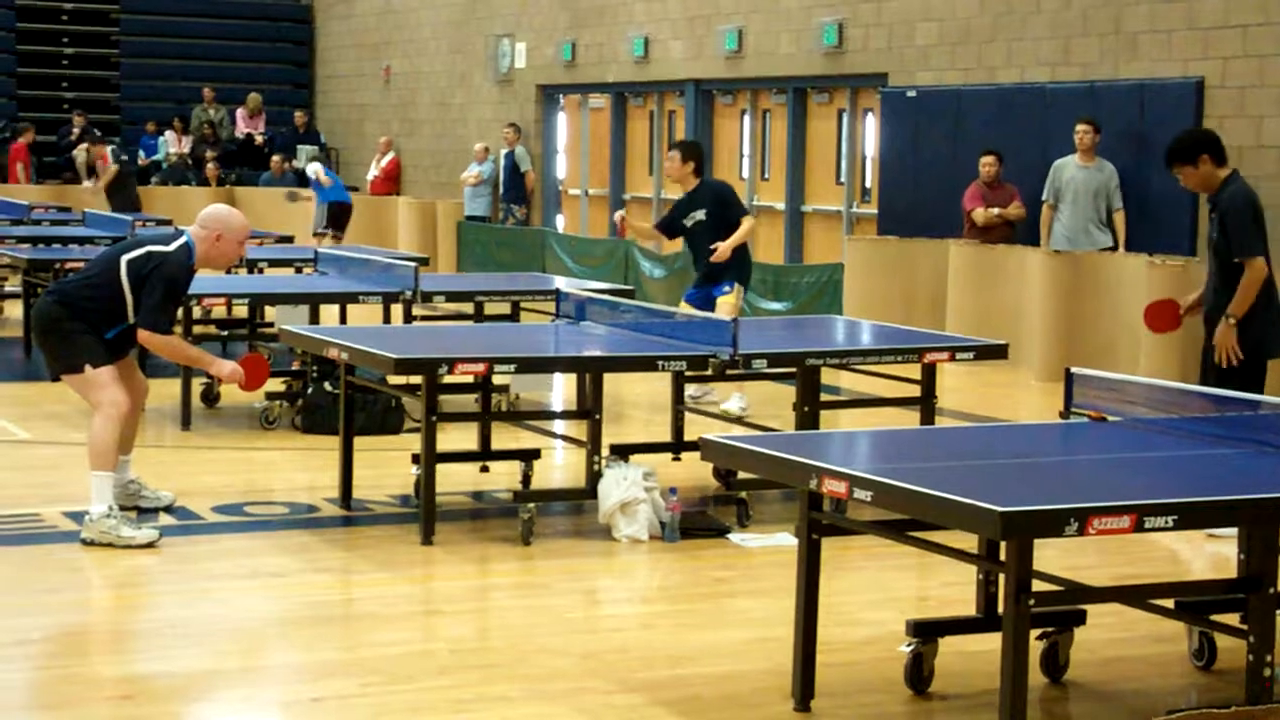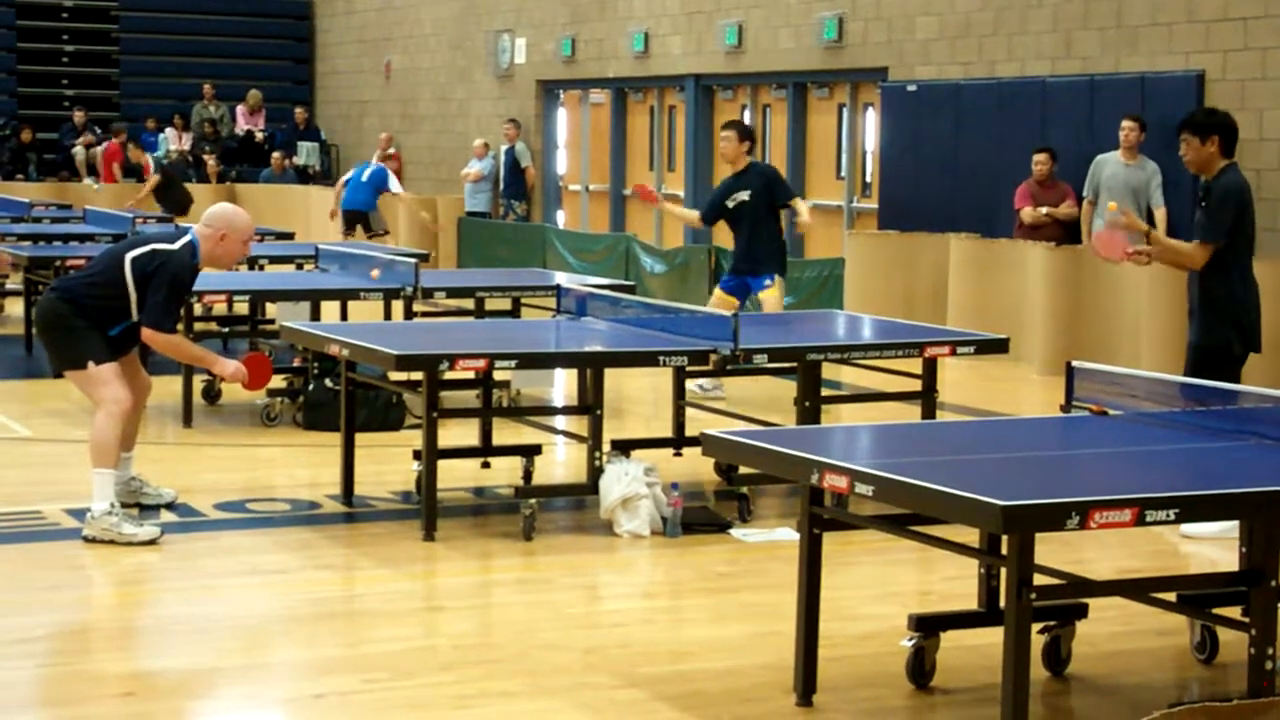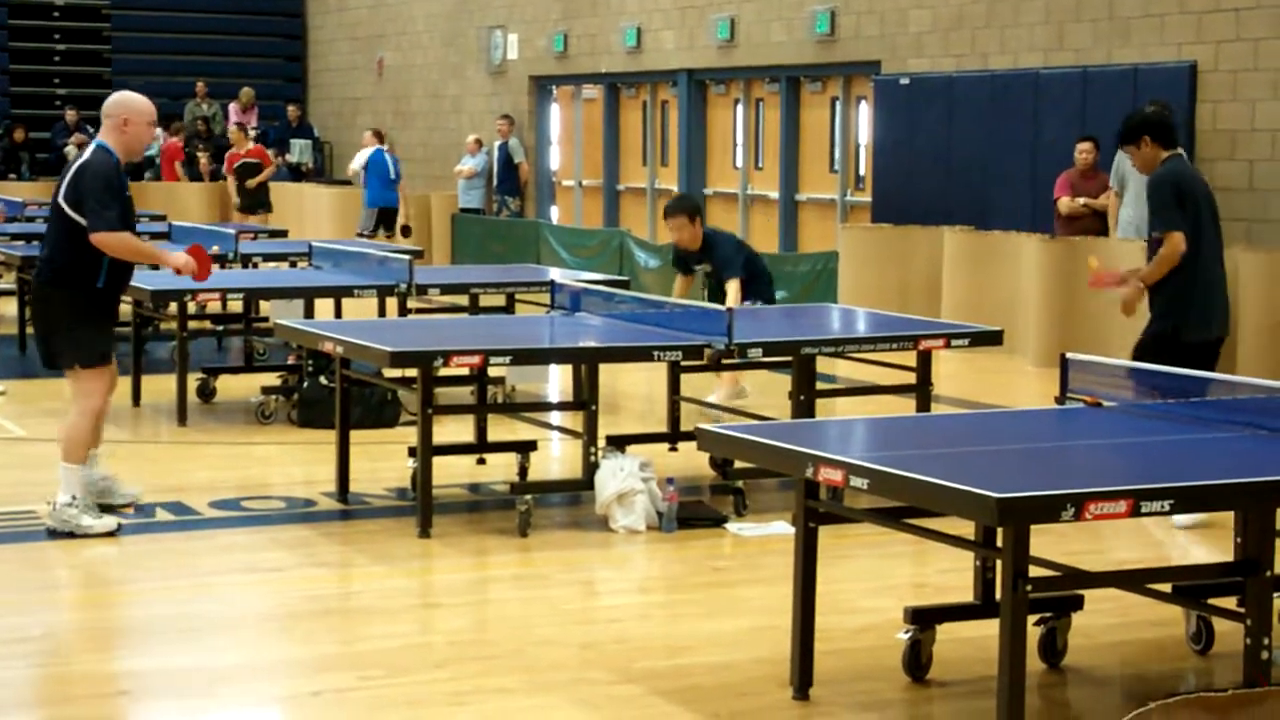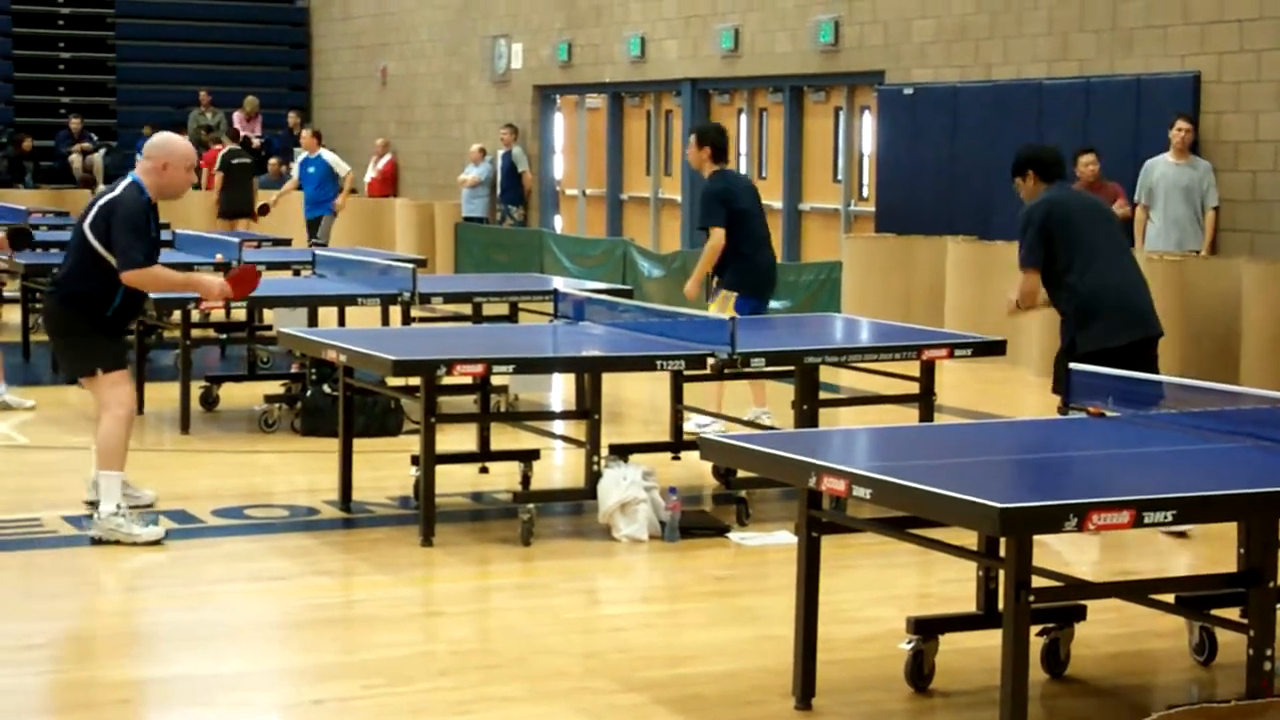
dt=1s
person 1, frame 1
left shoulder: (1236, 199)
right shoulder: (1222, 199)
left wrist: (1229, 322)
right wrist: (1201, 298)
left hip: (1244, 334)
right hip: (1227, 328)
person 1, frame 2
left shoulder: (1228, 189)
right shoulder: (1218, 187)
left elbow: (1198, 257)
left wrist: (1144, 230)
right wrist: (1155, 252)
left hip: (1224, 322)
right hip: (1217, 320)
left ankle: (1230, 513)
person 1, frame 3
left shoulder: (1163, 180)
right shoulder: (1192, 178)
left elbow: (1175, 245)
left wrist: (1140, 283)
right wrist: (1144, 273)
left hip: (1184, 312)
right hip: (1209, 312)
person 1, frame 4
left shoulder: (1036, 211)
right shoulder: (1097, 204)
left elbow: (1030, 286)
left wrist: (1019, 304)
left hip: (1091, 325)
right hip: (1139, 318)
person 2, frame 1
left shoulder: (177, 253)
right shoulder: (171, 264)
left elbow: (149, 328)
right elbow: (151, 335)
right wrist: (212, 364)
left hip: (87, 320)
right hip: (62, 320)
left knee: (134, 392)
right knee: (113, 404)
left ankle: (122, 485)
right ankle: (100, 516)
person 2, frame 2
left shoulder: (180, 251)
right shoulder: (176, 264)
right elbow: (155, 334)
right wrist: (216, 363)
left hip: (87, 316)
right hip: (65, 317)
left knee: (137, 388)
right knee: (116, 401)
left ankle: (124, 482)
right ankle: (102, 514)
person 2, frame 3
left shoulder: (102, 165)
right shoulder: (99, 168)
right elbow: (104, 236)
right wrist: (166, 258)
left hip: (83, 294)
right hip: (70, 297)
left knee: (103, 383)
right knee: (91, 397)
left ankle: (90, 478)
right ankle: (66, 505)
person 2, frame 4
left shoulder: (141, 200)
right shoulder: (128, 204)
right elbow: (134, 273)
right wrist: (198, 284)
left hip: (101, 314)
right hip: (76, 316)
left knee: (122, 398)
right knee: (117, 404)
left ankle: (106, 482)
right ankle: (110, 515)
person 3, frame 1
left shoulder: (718, 190)
right shoulder: (681, 206)
left elbow: (748, 221)
right elbow: (655, 233)
left wrist: (729, 244)
right wrist: (628, 222)
left hip: (731, 273)
right hip: (705, 277)
left ankle: (738, 397)
right ankle: (702, 388)
person 3, frame 2
left shoulder: (765, 174)
right shoulder: (726, 186)
left elbow: (795, 201)
right elbow: (700, 219)
left wrist: (804, 215)
right wrist: (662, 204)
left hip: (768, 264)
right hip: (740, 266)
right ankle: (713, 382)
person 3, frame 3
left shoulder: (722, 246)
right shoulder: (682, 246)
left elbow: (734, 289)
right elbow: (684, 279)
left hip: (755, 293)
right hip: (721, 293)
left ankle: (722, 401)
right ankle: (732, 387)
person 3, frame 4
left shoulder: (713, 189)
right shoulder: (742, 182)
left elbow: (717, 241)
left wrist: (695, 280)
left hip: (739, 278)
right hip: (763, 274)
left ankle: (712, 417)
right ankle: (761, 411)
